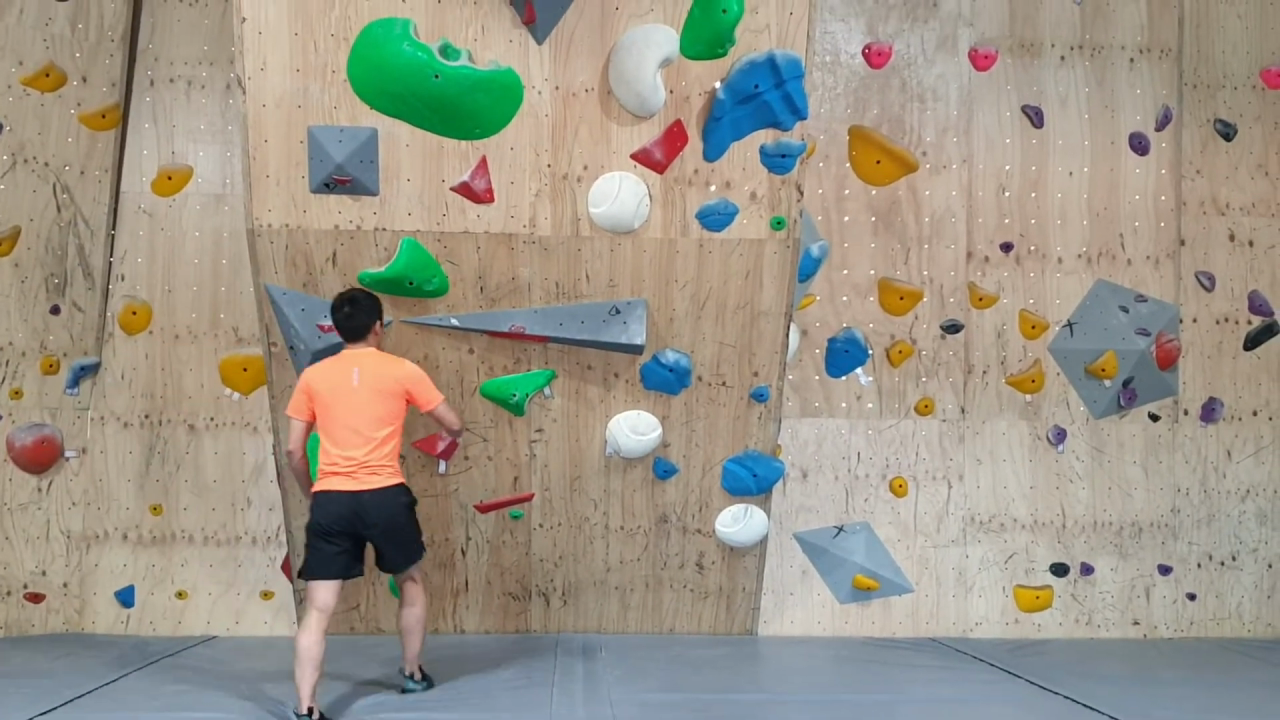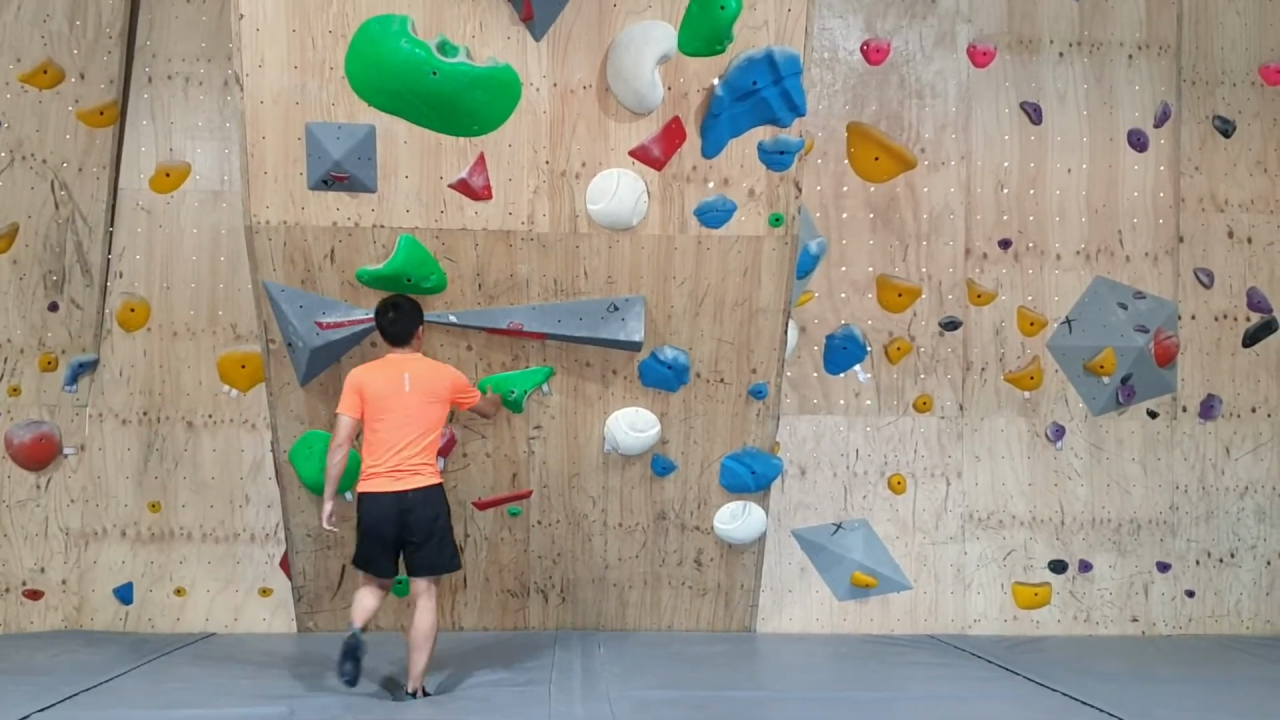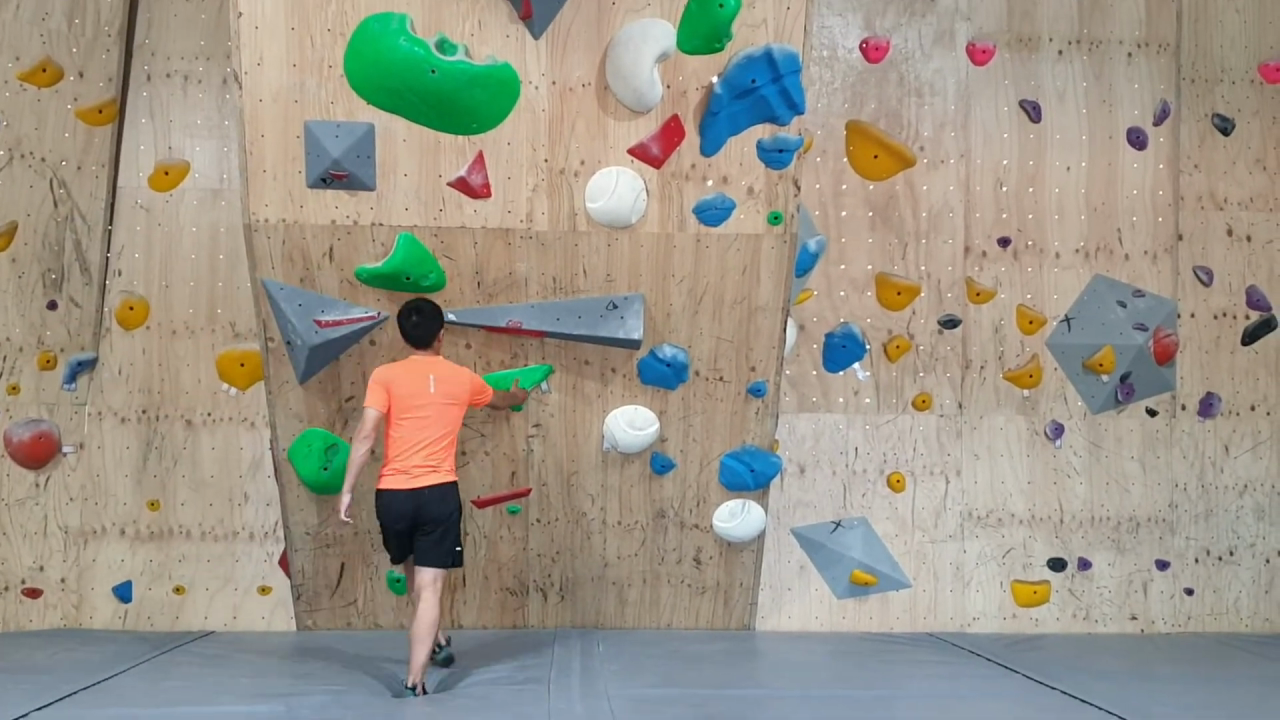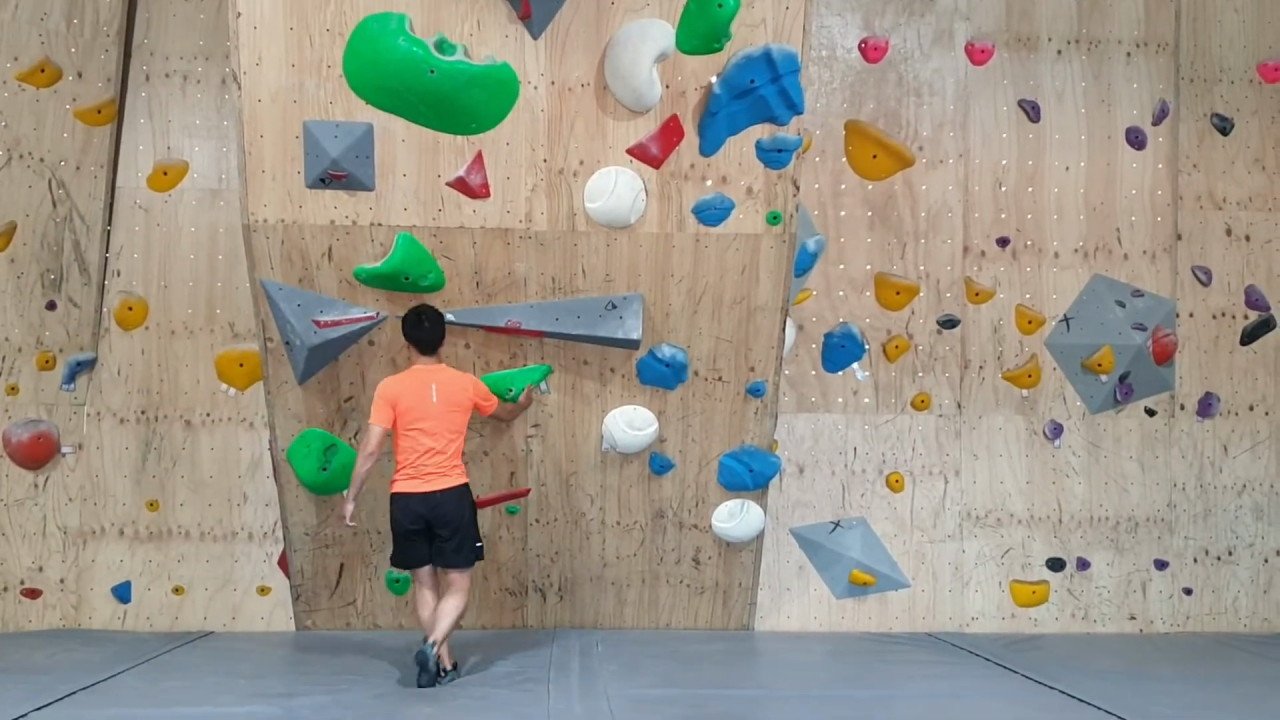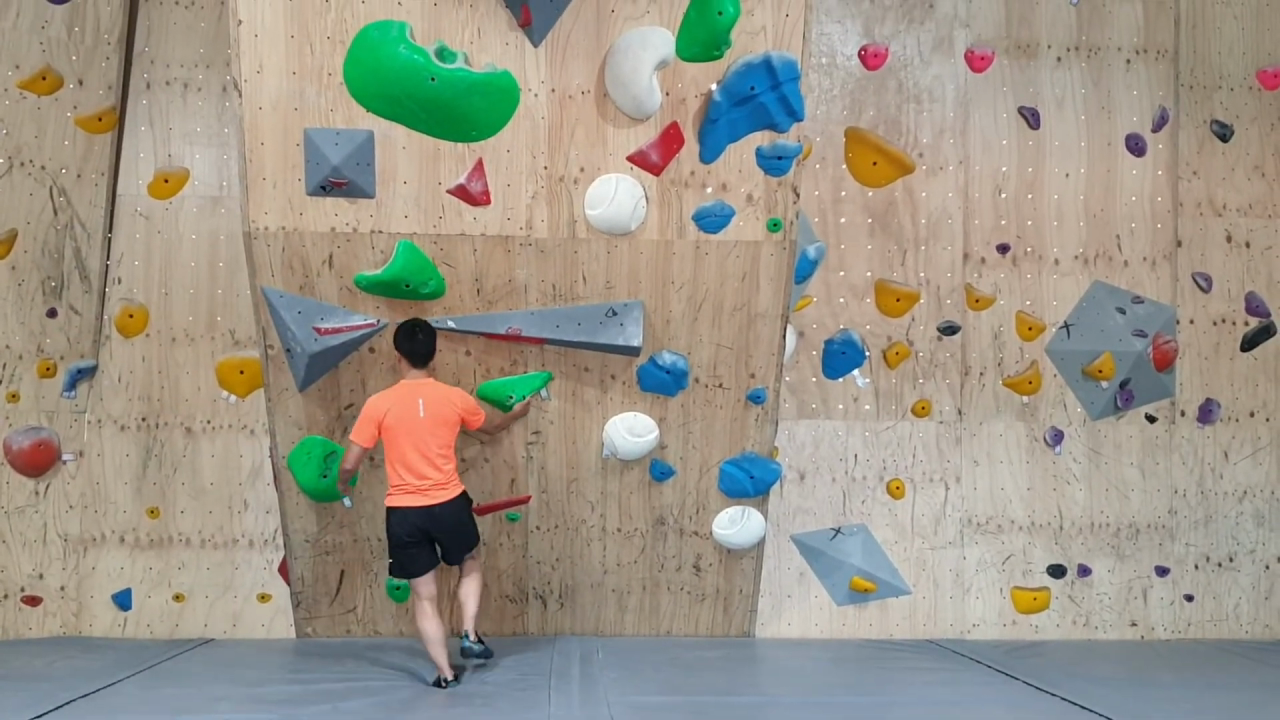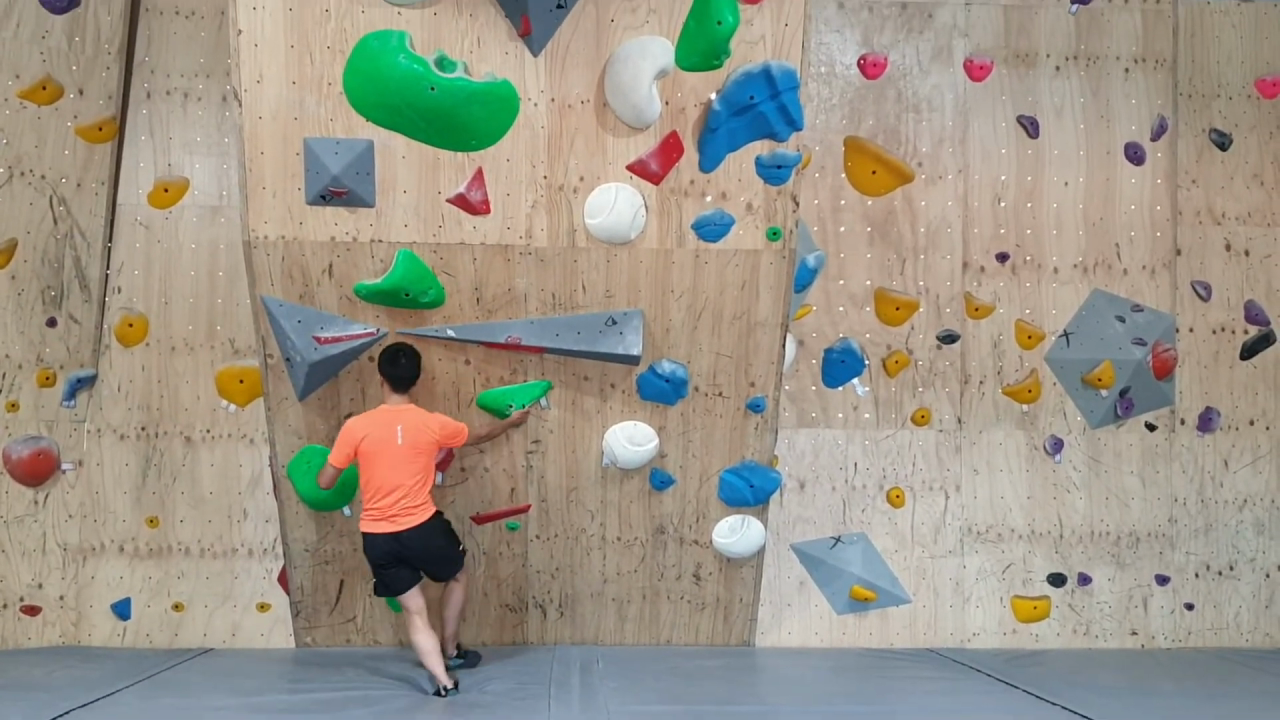
dt=0.3s
person 1, frame 1
left shoulder: (313, 376)
right shoulder: (402, 371)
left elbow: (293, 448)
right elbow: (453, 425)
left wrist: (309, 493)
right wrist: (455, 429)
left hip: (330, 499)
right hip: (384, 496)
left knee: (318, 610)
right knee: (411, 581)
right ankle: (412, 673)
person 1, frame 2
left shoulder: (360, 377)
right shoulder: (446, 376)
left elbow: (341, 443)
right elbow: (489, 410)
left wrist: (329, 497)
right wrist: (496, 398)
left hip: (374, 497)
right hip: (425, 496)
left knee: (373, 583)
right knee: (425, 595)
left ankle: (355, 635)
right ankle: (415, 687)
person 1, frame 3
left shoulder: (385, 375)
right shoulder: (463, 378)
left elbow: (365, 434)
right elbow: (498, 400)
left wrist: (347, 489)
right wrist: (518, 396)
left hip: (393, 494)
right hip: (439, 493)
left knee: (415, 576)
right knee: (429, 591)
left ankle: (437, 643)
right ankle: (414, 682)
person 1, frame 4
left shoulder: (391, 388)
right shoulder: (467, 384)
left elbow: (370, 449)
right elbow: (504, 413)
left wrist: (351, 497)
right wrist: (522, 404)
left hip: (406, 499)
right hip: (452, 496)
left knee: (425, 586)
right knee: (457, 587)
left ankle: (444, 664)
right ankle: (431, 646)
person 1, frame 5
left shoulder: (378, 404)
right shoulder: (455, 398)
left elbow: (349, 465)
right elbow: (491, 425)
left wrist: (344, 484)
right wrist: (516, 413)
left hip: (402, 513)
right hip: (448, 504)
left knee: (424, 596)
right knee: (471, 562)
left ankle: (446, 674)
right ankle: (470, 635)
person 1, frame 6
left shoulder: (356, 426)
right shoulder: (435, 424)
left elbow: (325, 482)
right elbow: (480, 435)
left wrist: (326, 475)
right wrist: (511, 423)
left hip: (378, 537)
right hip: (423, 526)
left knee: (415, 612)
right knee: (457, 577)
left ankle: (444, 682)
right ankle: (451, 650)
